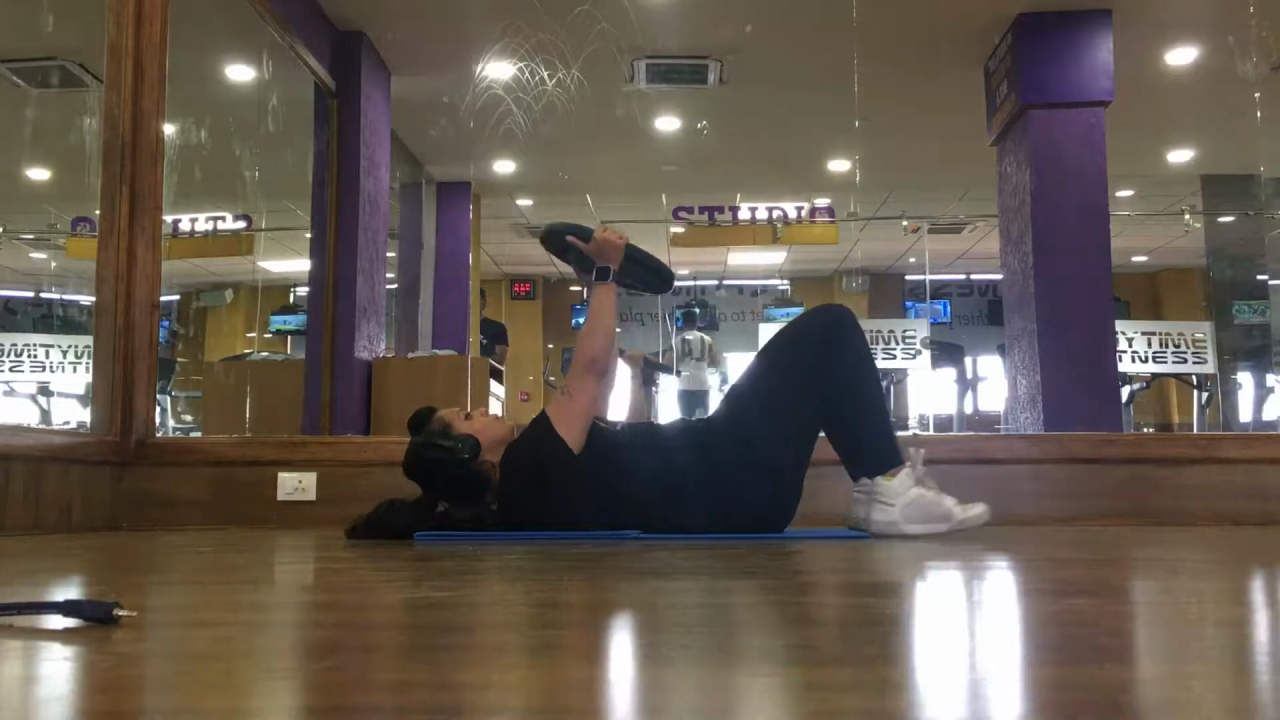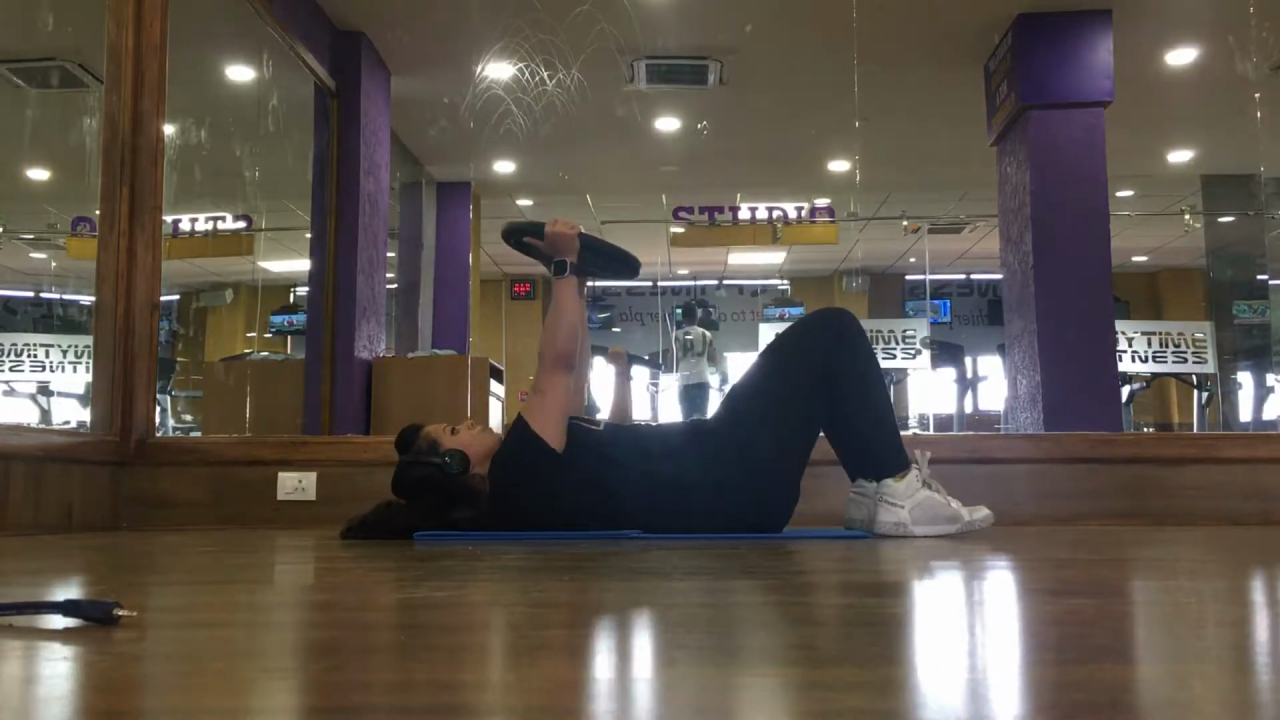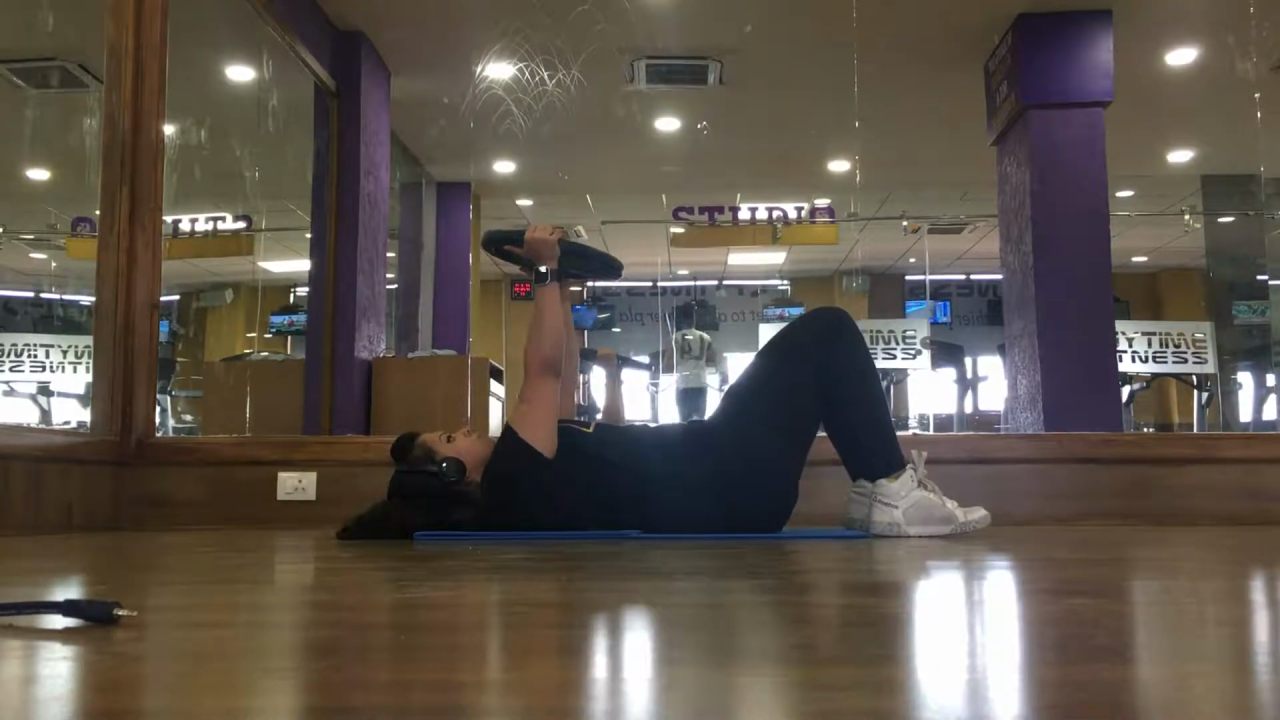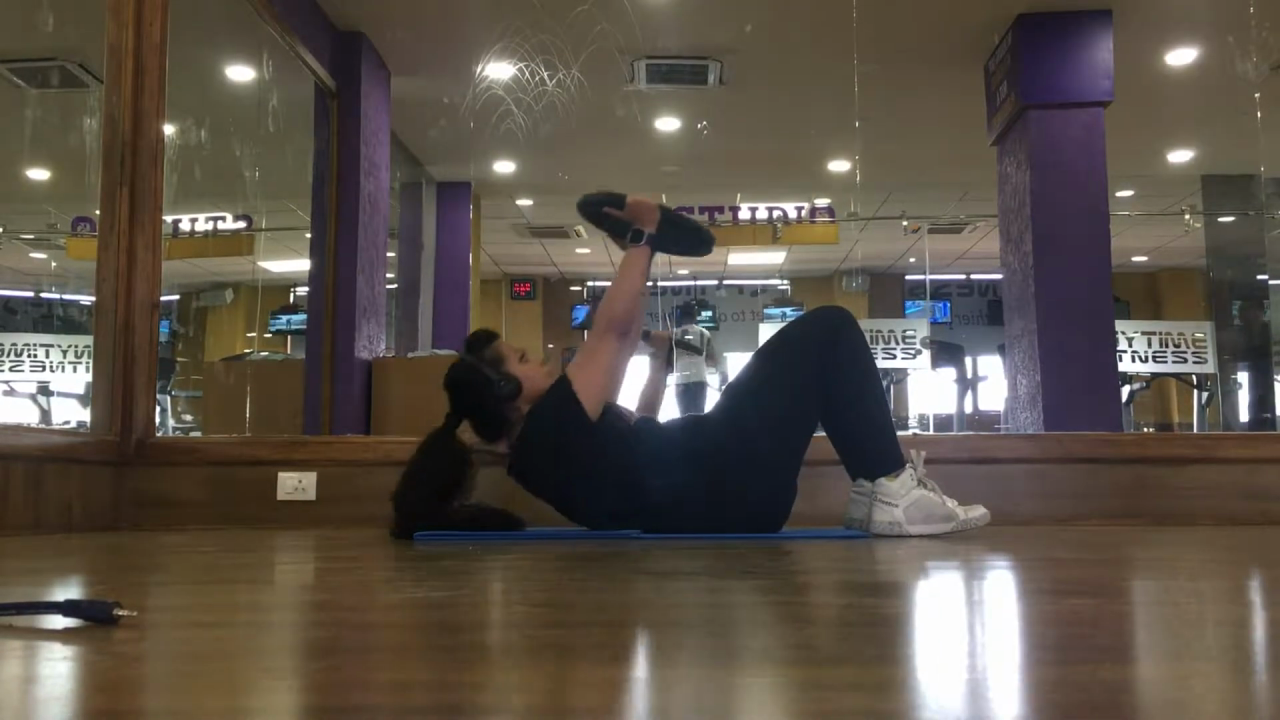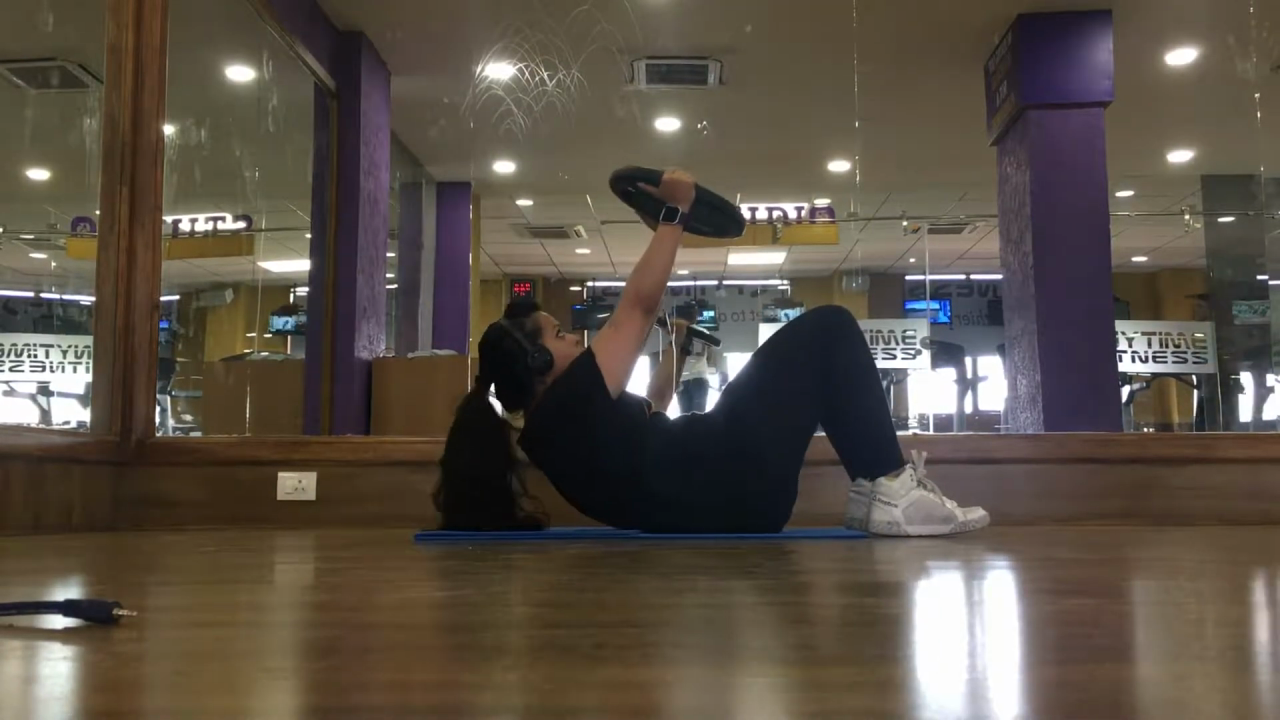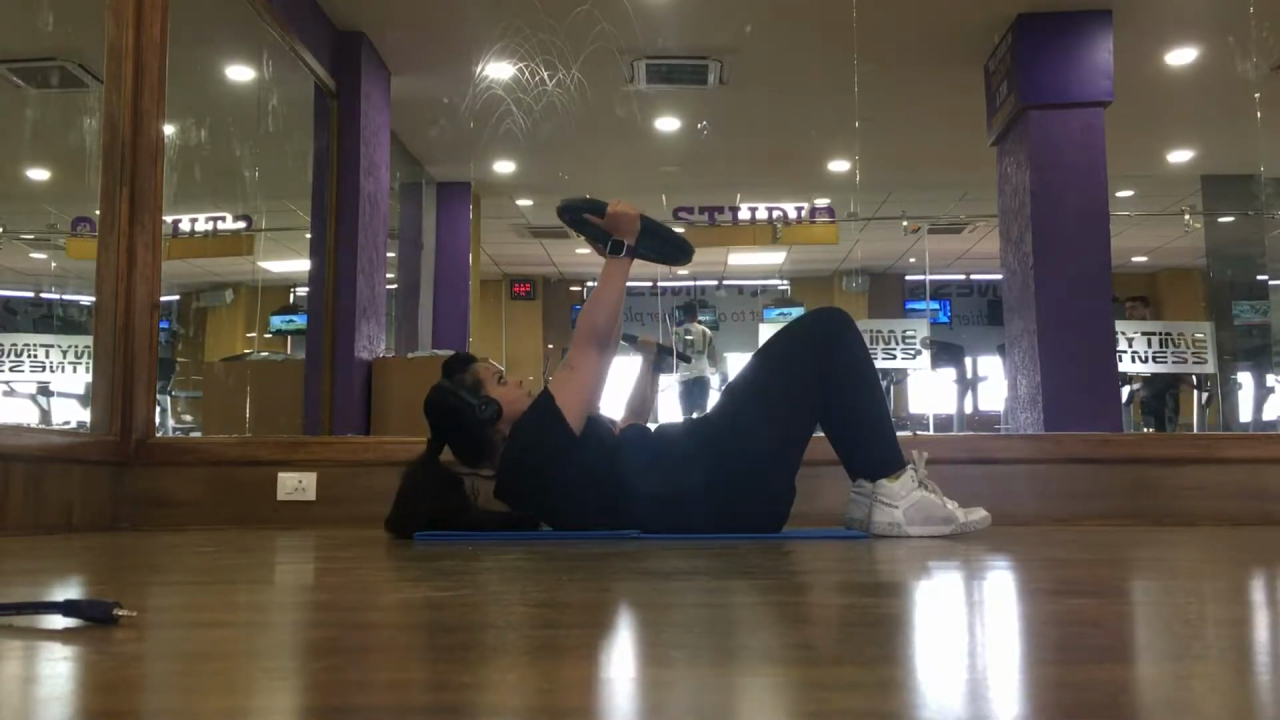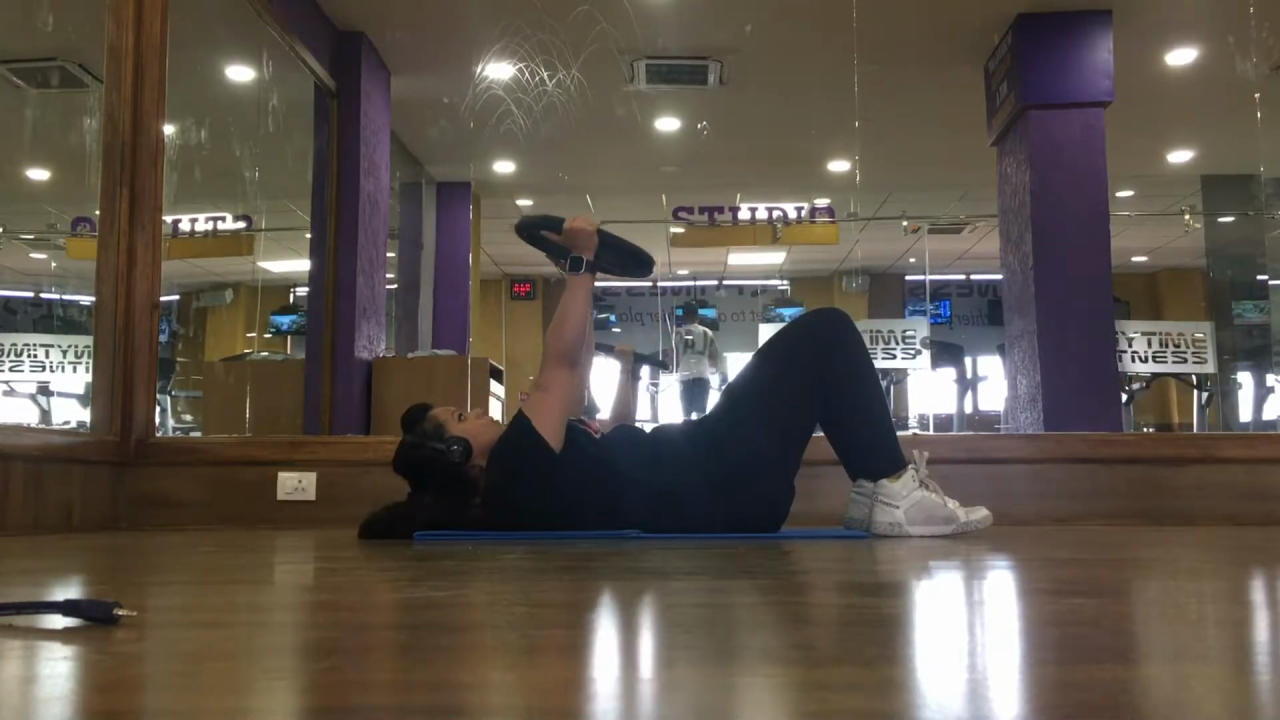
dt=0.7s
person 1, frame 1
left shoulder: (520, 489)
right shoulder: (533, 466)
right elbow: (589, 372)
right wrist: (605, 273)
left hip: (719, 481)
right hip: (738, 484)
left knee: (820, 342)
right knee: (830, 326)
left ankle: (873, 489)
right ankle: (892, 492)
person 1, frame 2
left shoulder: (512, 489)
right shoulder: (519, 473)
left elbow: (589, 425)
right elbow: (557, 368)
right wrist: (565, 267)
left hip: (715, 476)
right hip: (732, 486)
left knee: (821, 349)
right knee: (830, 331)
left ankle: (874, 492)
right ankle: (896, 492)
person 1, frame 3
left shoulder: (509, 486)
right shoulder: (512, 480)
left elbow: (560, 395)
right elbow: (542, 374)
left wrist: (559, 294)
right wrist: (546, 272)
left hip: (713, 476)
right hip: (731, 487)
left knee: (818, 340)
right knee: (827, 330)
left ankle: (877, 491)
right ankle: (891, 494)
person 1, frame 4
left shoulder: (538, 447)
right shoulder: (548, 428)
right elbow: (611, 332)
left wrist: (660, 363)
right wrist: (642, 239)
left hip: (711, 491)
right hip: (728, 491)
left knee: (821, 346)
right knee: (829, 330)
left ankle: (876, 489)
right ankle: (891, 491)
person 1, frame 5
left shoulder: (551, 425)
right shoulder: (567, 402)
right elbow: (637, 307)
left wrist: (674, 352)
right wrist: (674, 213)
left hip: (711, 499)
right hip: (731, 490)
left knee: (822, 345)
right knee: (829, 328)
left ankle: (876, 490)
right ankle: (891, 491)
person 1, frame 6
left shoulder: (525, 466)
right shoulder: (534, 445)
right elbow: (592, 346)
left wrist: (650, 366)
right wrist: (621, 247)
left hip: (710, 487)
right hip: (725, 489)
left knee: (820, 346)
right knee: (827, 331)
left ankle: (876, 489)
right ankle: (891, 491)
person 1, frame 7
left shoulder: (511, 485)
right shoulder: (516, 468)
right elbow: (562, 366)
left wrist: (629, 374)
right wrist: (581, 262)
left hip: (709, 485)
right hip: (723, 486)
left knee: (817, 341)
right knee: (826, 332)
left ankle: (878, 490)
right ankle: (892, 494)
